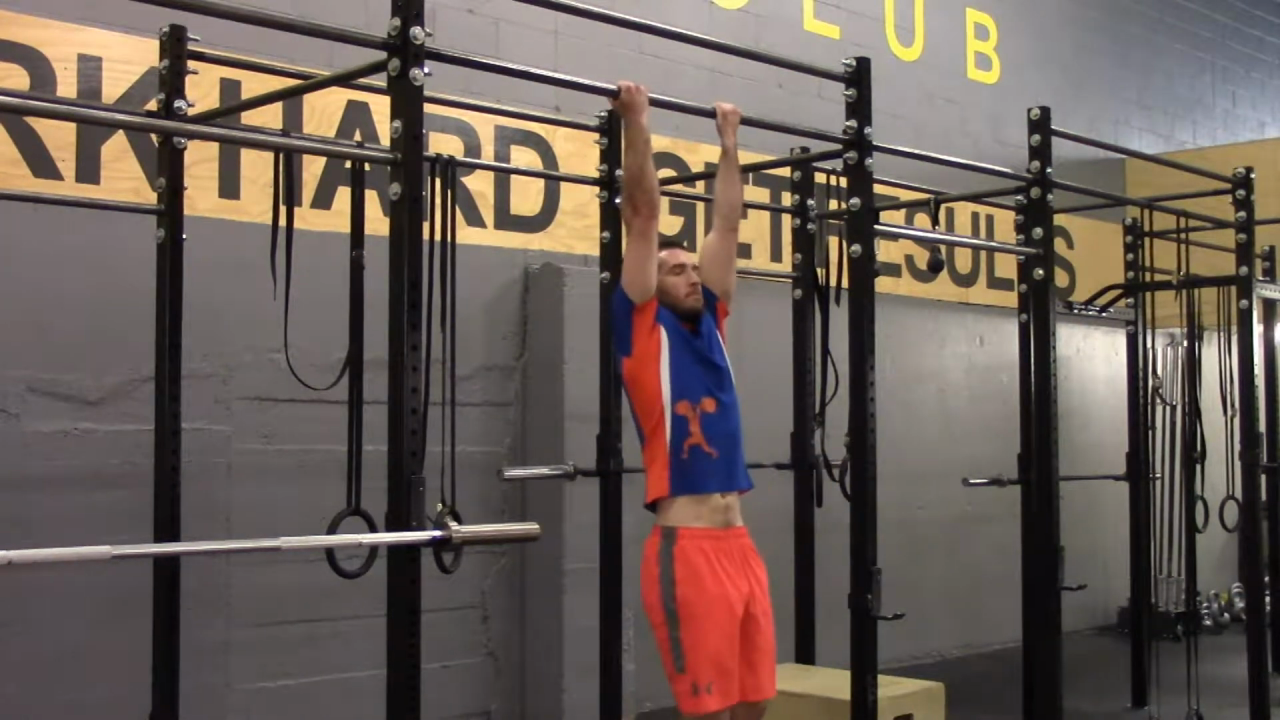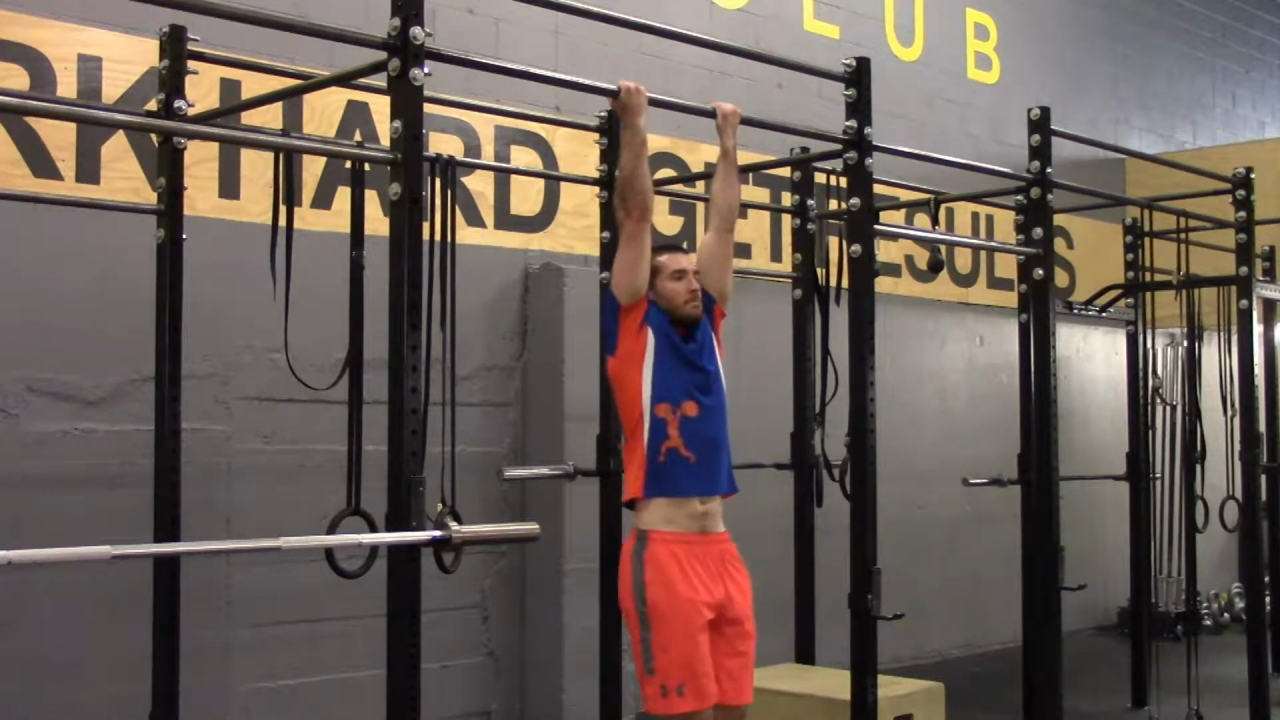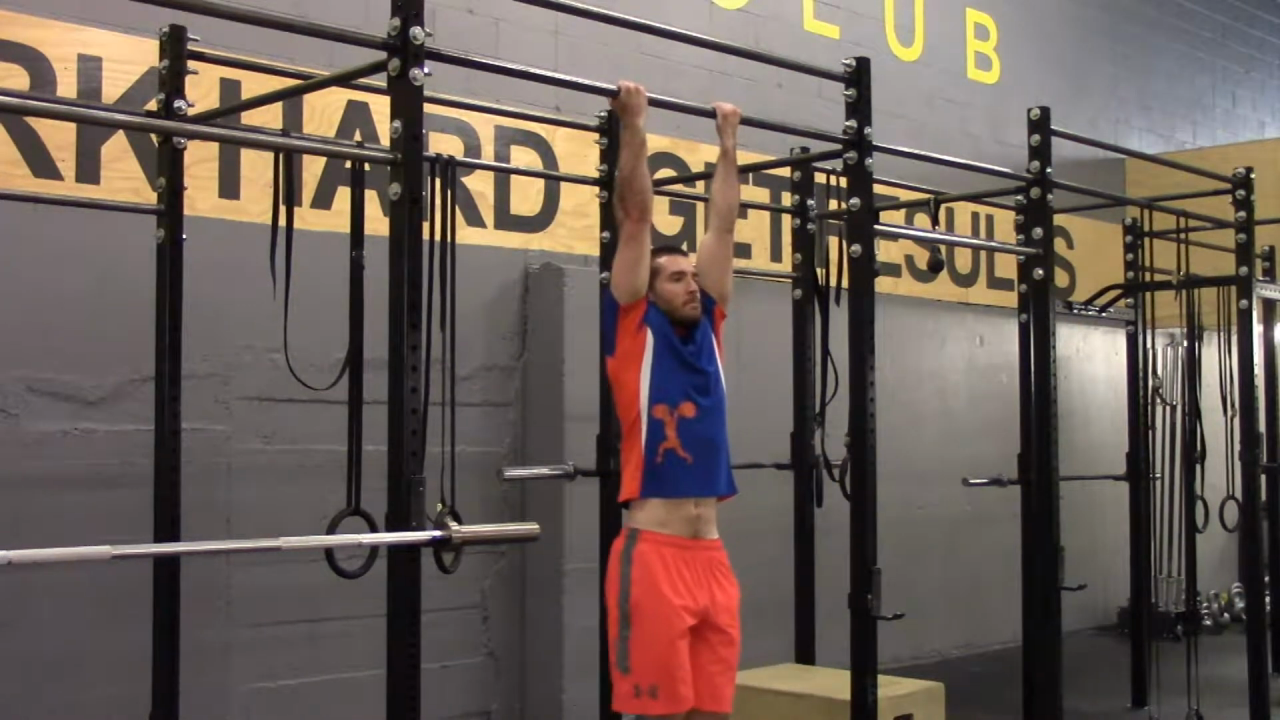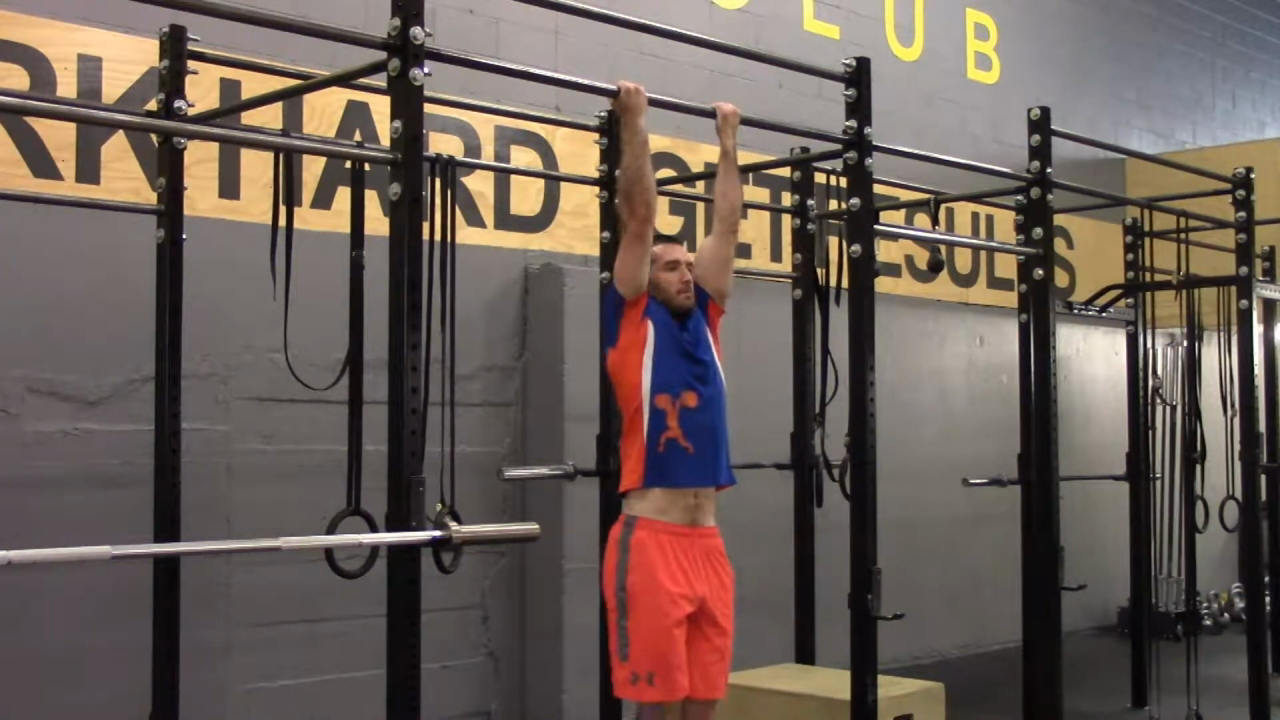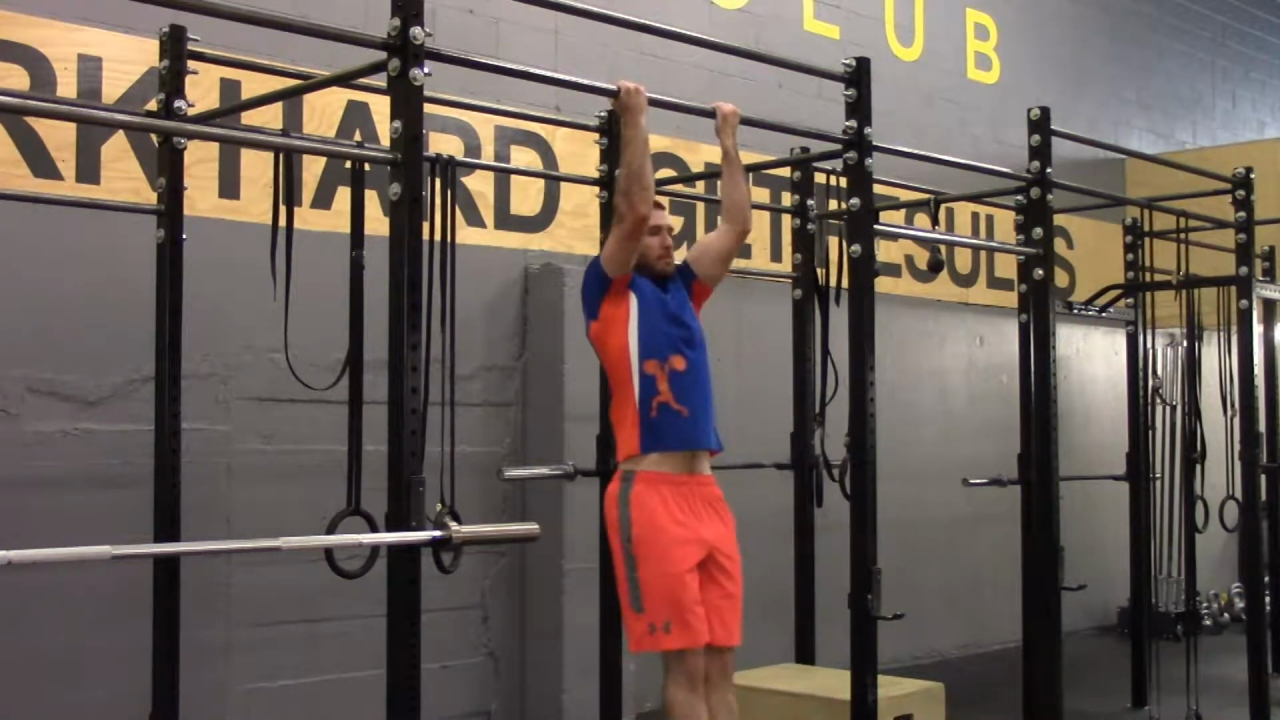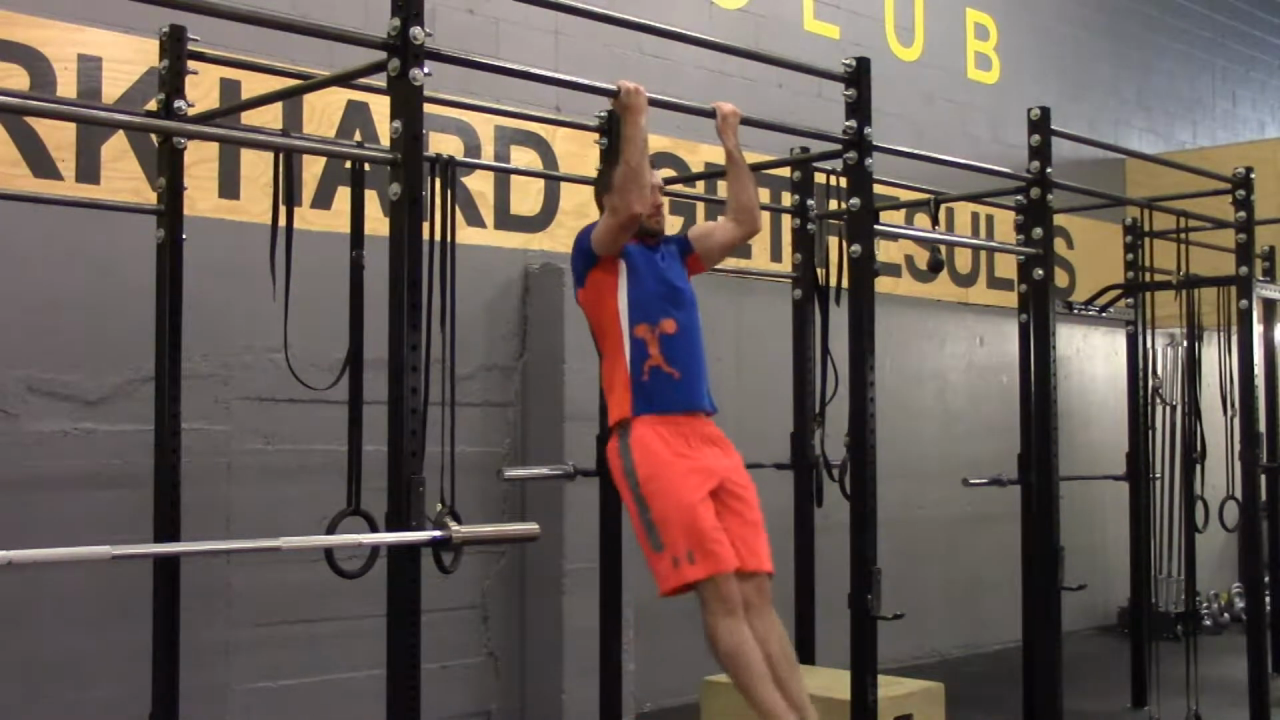
dt=0.3s
person 1, frame 1
left shoulder: (709, 326)
right shoulder: (643, 329)
left elbow: (727, 224)
right elbow: (642, 217)
left wrist: (728, 140)
right wrist: (635, 122)
left hip: (739, 549)
right hip: (684, 551)
person 1, frame 2
left shoulder: (705, 329)
right shoulder: (633, 330)
left elbow: (722, 228)
right elbow: (635, 219)
left wrist: (727, 141)
right wrist: (634, 124)
left hip: (721, 553)
right hip: (661, 555)
person 1, frame 3
left shoulder: (707, 329)
right shoulder: (633, 331)
left elbow: (722, 226)
right elbow: (634, 219)
left wrist: (727, 141)
right wrist: (633, 124)
left hip: (711, 559)
right hip: (652, 558)
person 1, frame 4
left shoulder: (703, 321)
right shoulder: (632, 323)
left elbow: (725, 227)
right elbow: (638, 219)
left wrist: (727, 141)
right wrist: (634, 123)
left hip: (707, 547)
right hip: (650, 546)
person 1, frame 5
left shoulder: (684, 289)
right shoulder: (609, 290)
left elbow: (737, 225)
right elbow: (632, 210)
left wrist: (728, 140)
right wrist: (634, 121)
left hip: (708, 494)
right hip: (649, 494)
left knee: (720, 661)
right knee: (686, 660)
person 1, frame 6
left shoulder: (674, 254)
right shoulder: (599, 254)
left elbow: (745, 222)
right elbow: (629, 206)
left wrist: (730, 140)
right wrist: (633, 120)
left hip: (710, 440)
right hip: (650, 443)
left knee: (755, 595)
right knee: (720, 595)
